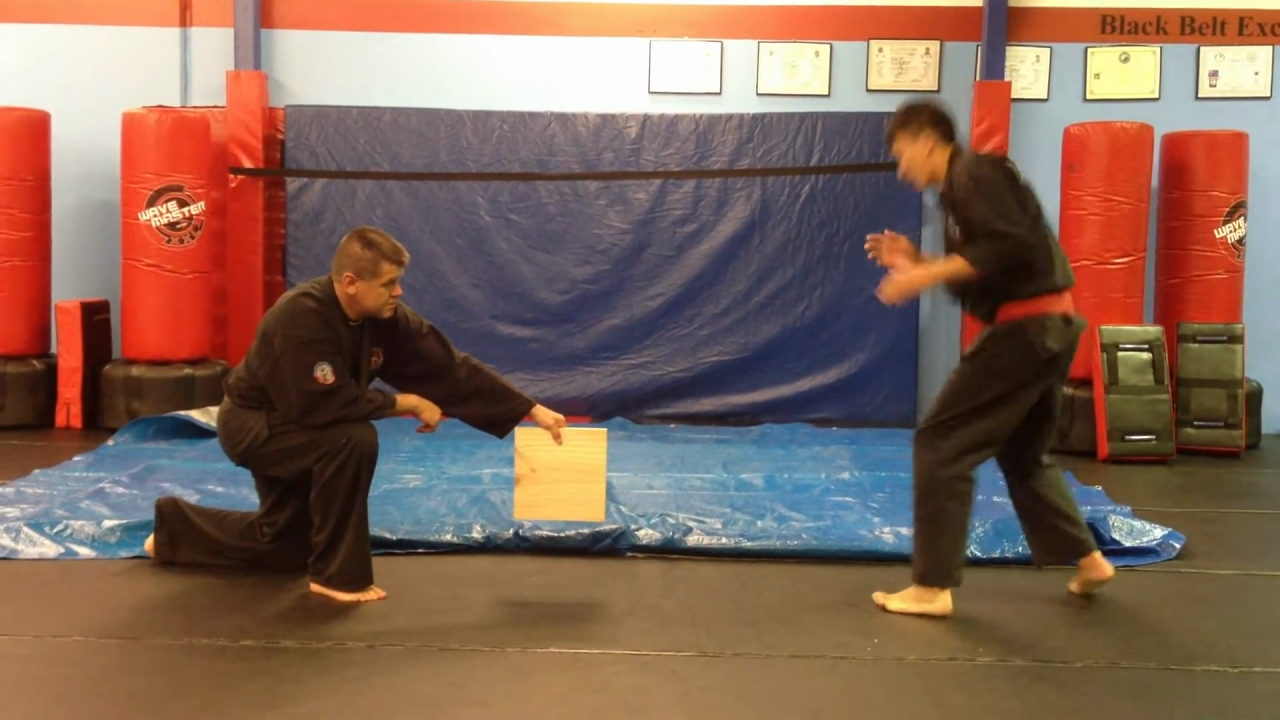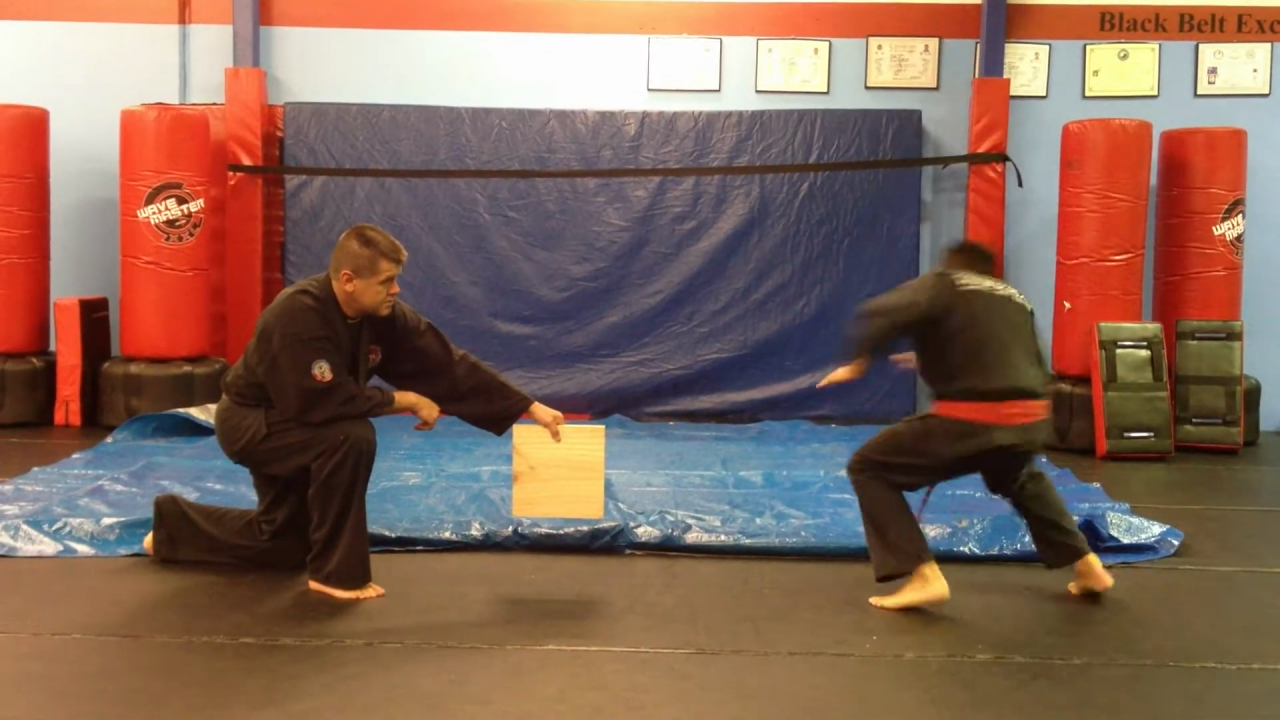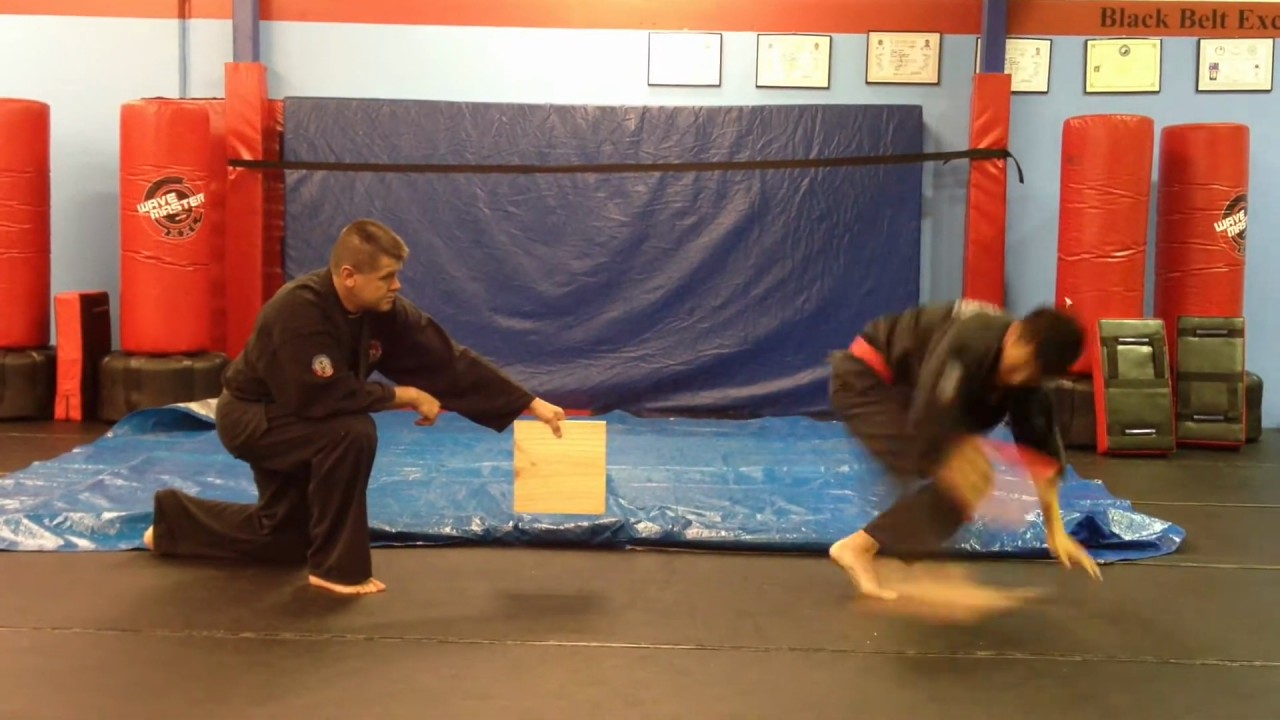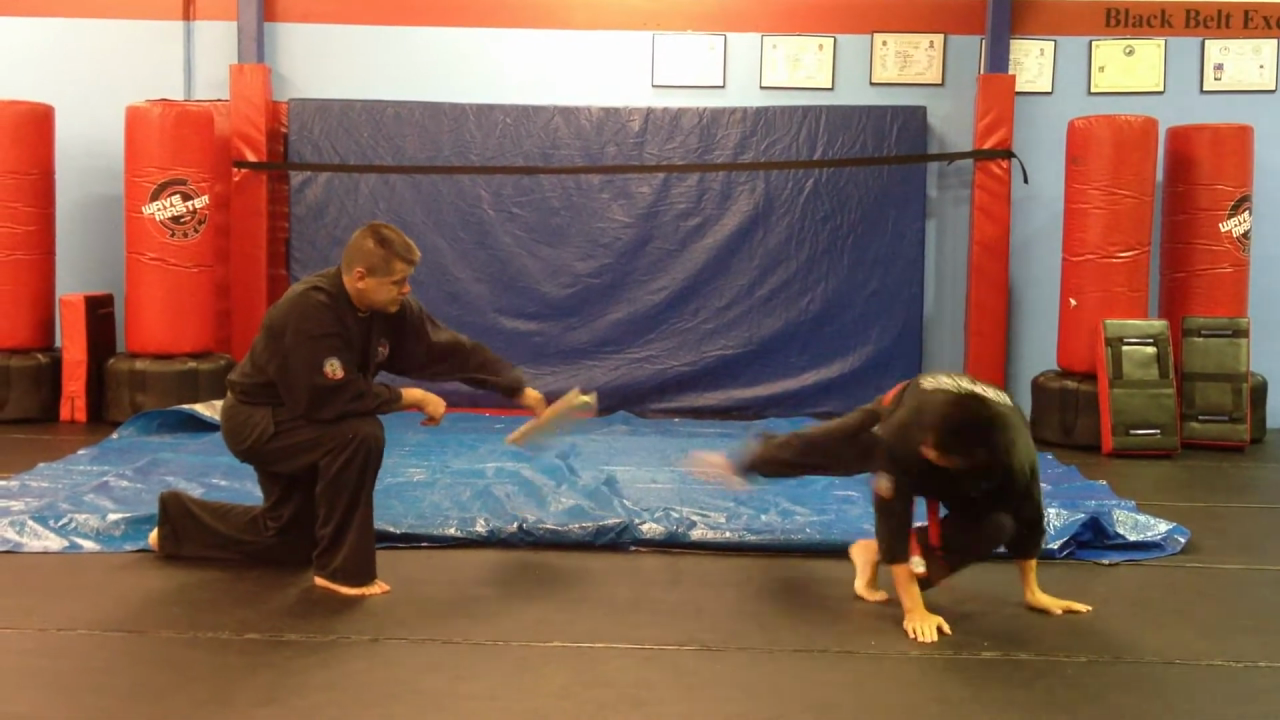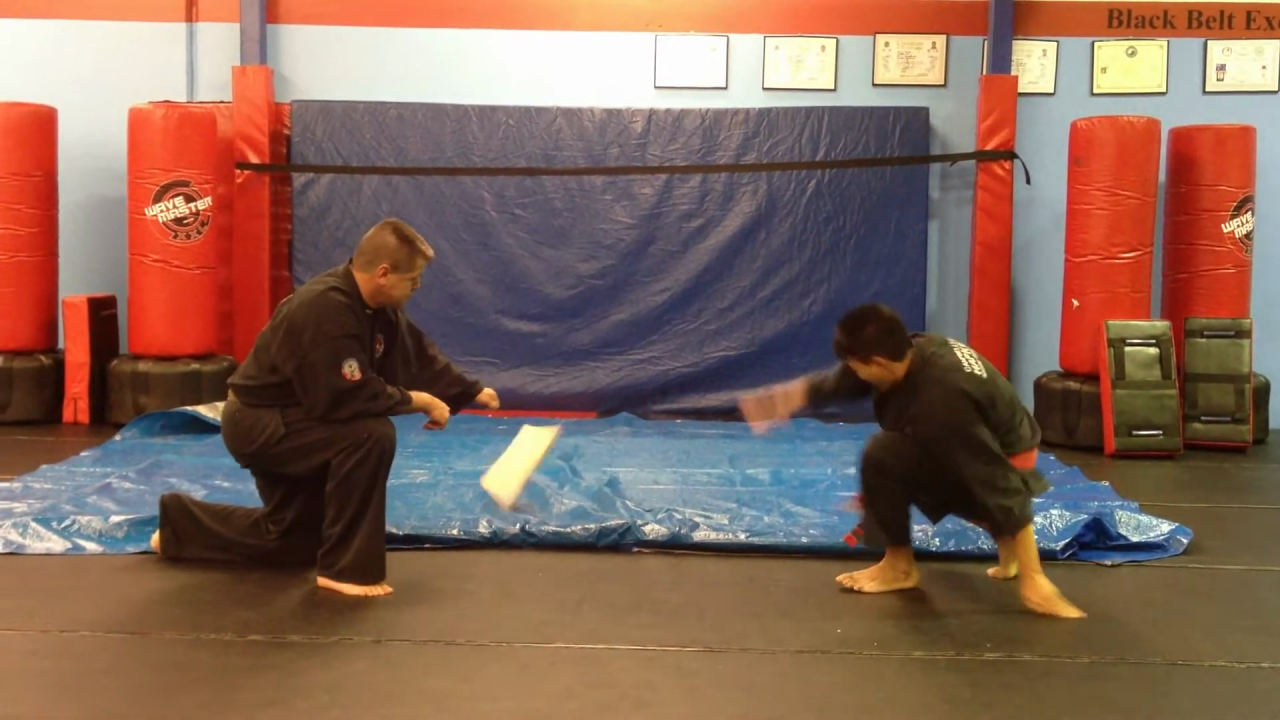
dt=0.3s
person 1, frame 1
left shoulder: (384, 318)
right shoulder: (301, 318)
left elbow: (450, 368)
right elbow: (326, 404)
left wrist: (530, 409)
right wrist: (407, 403)
left hip: (292, 425)
right hip: (253, 424)
left knee: (288, 545)
right knee: (353, 441)
left ankle: (174, 528)
right ankle: (337, 574)
person 1, frame 2
left shoulder: (383, 315)
right shoulder: (298, 315)
left elbow: (448, 366)
right elbow: (324, 402)
left wrist: (528, 407)
right wrist: (405, 401)
left hip: (290, 422)
right hip: (251, 422)
left knee: (285, 542)
right knee: (352, 438)
left ankle: (173, 525)
right ankle: (336, 572)
person 1, frame 3
left shoulder: (385, 310)
right shoulder: (299, 309)
left elbow: (450, 362)
right elbow: (323, 396)
left wrist: (530, 403)
right wrist: (403, 396)
left hip: (289, 418)
right hip: (251, 416)
left knee: (286, 536)
right knee: (352, 433)
left ankle: (174, 519)
right ankle: (336, 567)
person 1, frame 4
left shoulder: (390, 309)
right shoulder: (309, 310)
left elbow: (450, 349)
right elbow: (330, 398)
left wrist: (517, 387)
right wrist: (409, 397)
left hip: (293, 420)
right hip: (256, 420)
left knee: (291, 535)
right knee: (359, 434)
left ankle: (179, 519)
right ankle: (340, 569)
person 1, frame 5
left shoulder: (377, 305)
right shoulder: (326, 310)
left elbow: (417, 356)
right elbow: (347, 399)
left wrist: (470, 391)
right wrist: (418, 401)
left hip: (283, 423)
right hip: (258, 423)
left knee: (296, 537)
right knee: (371, 435)
left ankle: (180, 523)
right ankle: (345, 568)
person 2, frame 1
left shoulder: (977, 175)
right shoulder: (959, 189)
left elbow: (1010, 243)
right elbow: (972, 273)
left wrist: (935, 272)
right wrist: (915, 262)
left hip: (1028, 329)
right hip: (1049, 330)
left knee: (943, 444)
right knee: (1022, 454)
left ankle: (932, 586)
right ankle: (1085, 558)
person 2, frame 2
left shoulder: (937, 286)
right shoulder: (1014, 302)
left elbow: (881, 319)
left wrist: (855, 366)
left hip: (971, 422)
right hip: (1028, 422)
left knee: (869, 470)
right knee: (1018, 479)
left ankle: (921, 576)
right ankle: (1085, 565)
person 2, frame 3
right shoulder: (968, 338)
left elbow: (1041, 442)
right elbow: (932, 418)
left wrist: (1056, 531)
right hip: (864, 374)
left ankle: (861, 547)
person 2, frame 4
left shoulder: (1014, 457)
right shoulder: (907, 424)
left elbow: (1028, 517)
right elbow: (892, 514)
left wrist: (1033, 590)
right wrist: (913, 607)
right hip: (904, 429)
left knee: (998, 525)
right knee: (799, 453)
left ankle: (877, 553)
right ankle: (736, 466)
person 2, frame 5
left shoulder: (944, 402)
right shoulder: (917, 348)
left elbow: (999, 483)
right elbow: (842, 382)
left wrist: (1033, 577)
right wrist: (791, 398)
left hip: (1009, 473)
right hip: (988, 459)
left knee: (882, 456)
left ankle: (898, 567)
